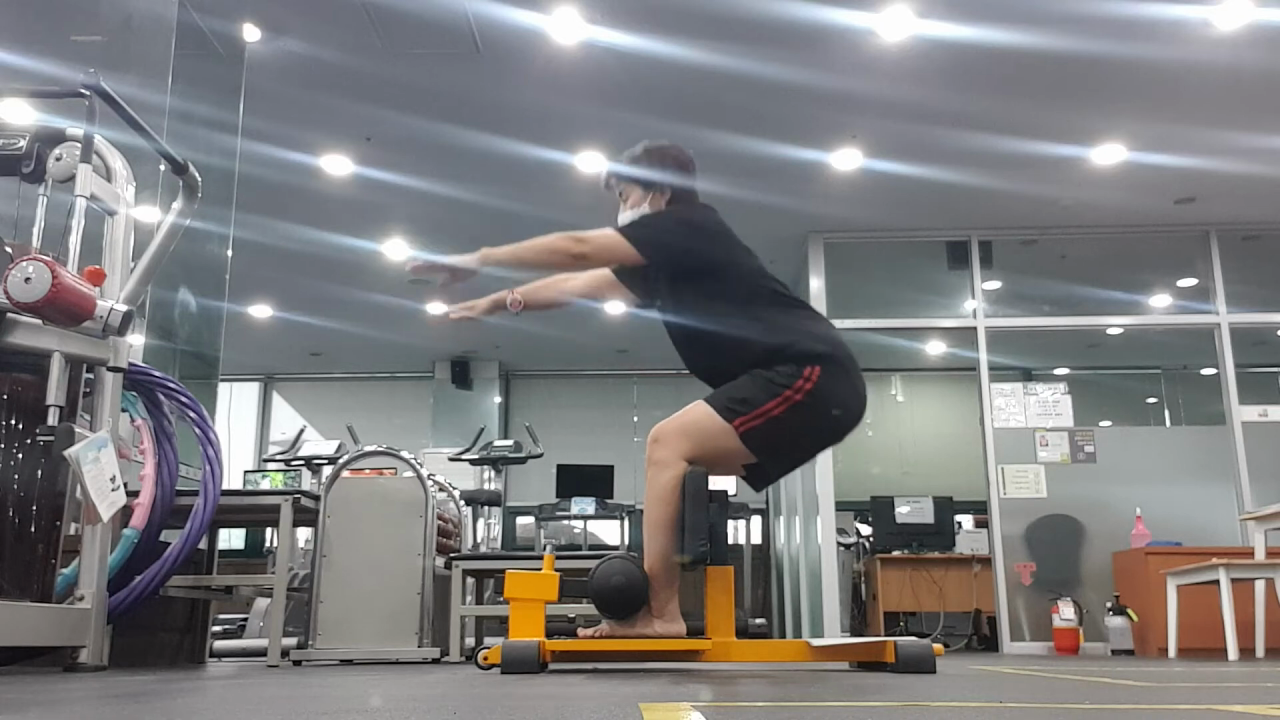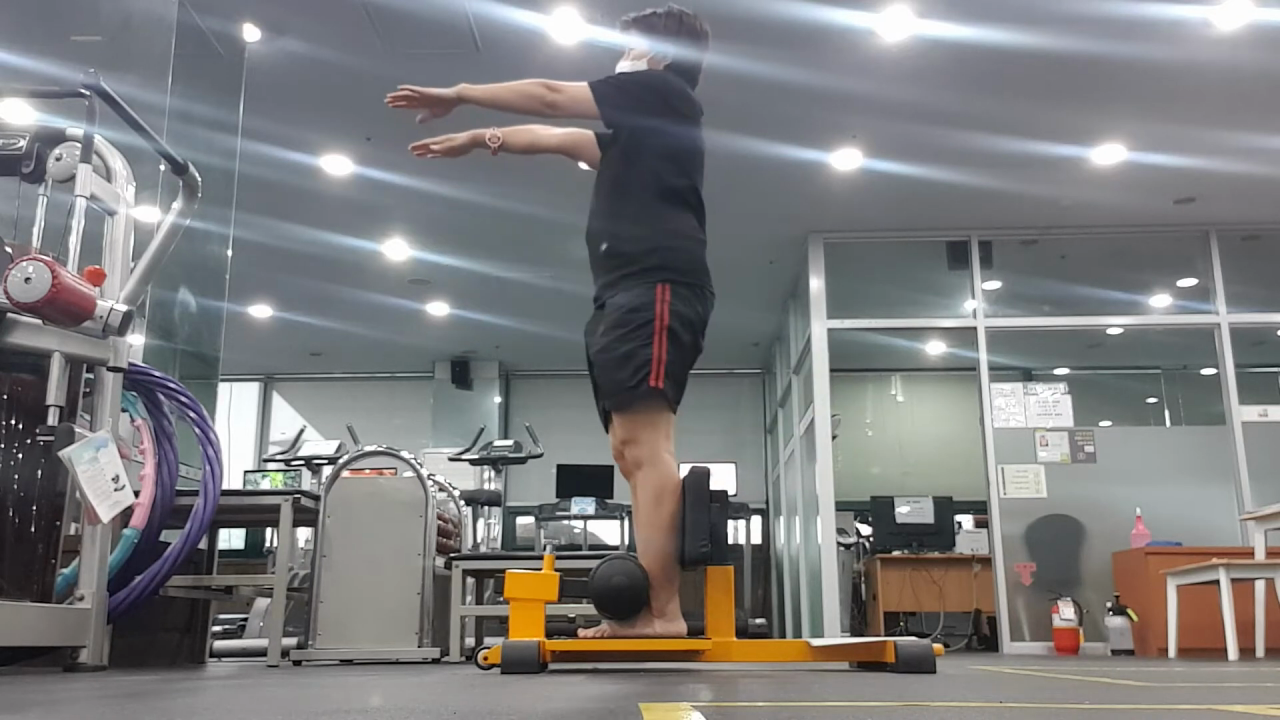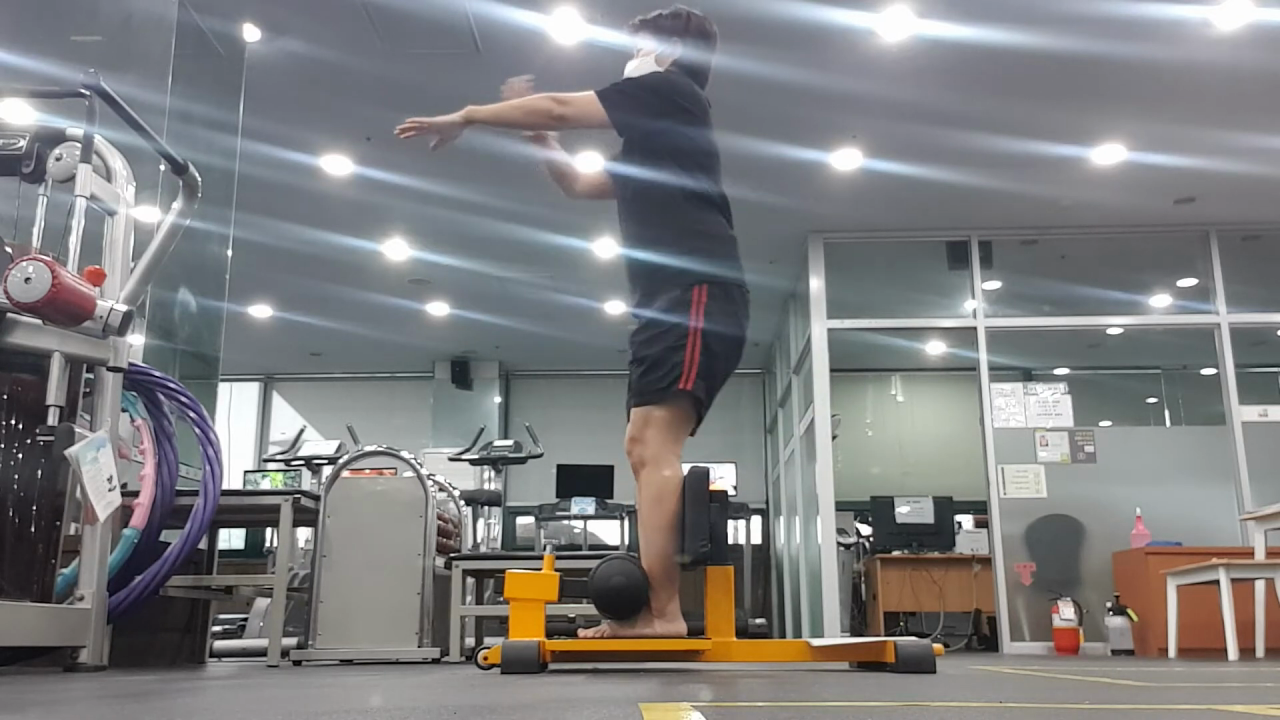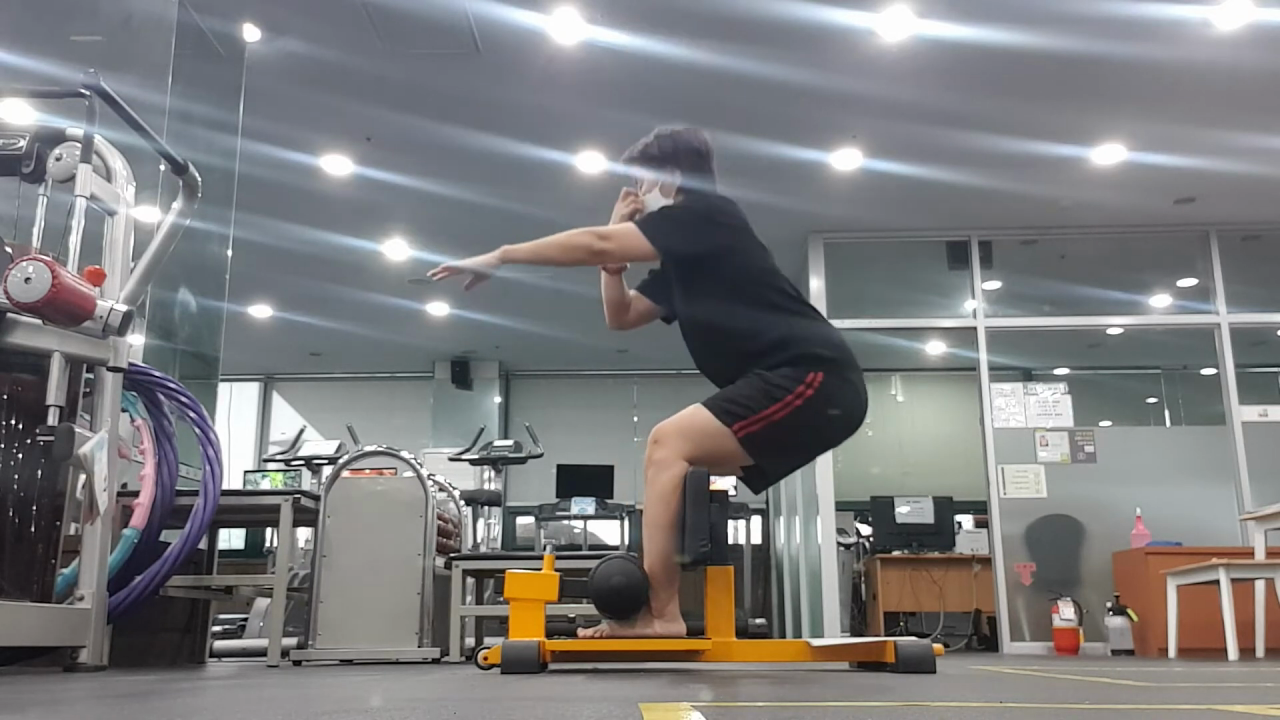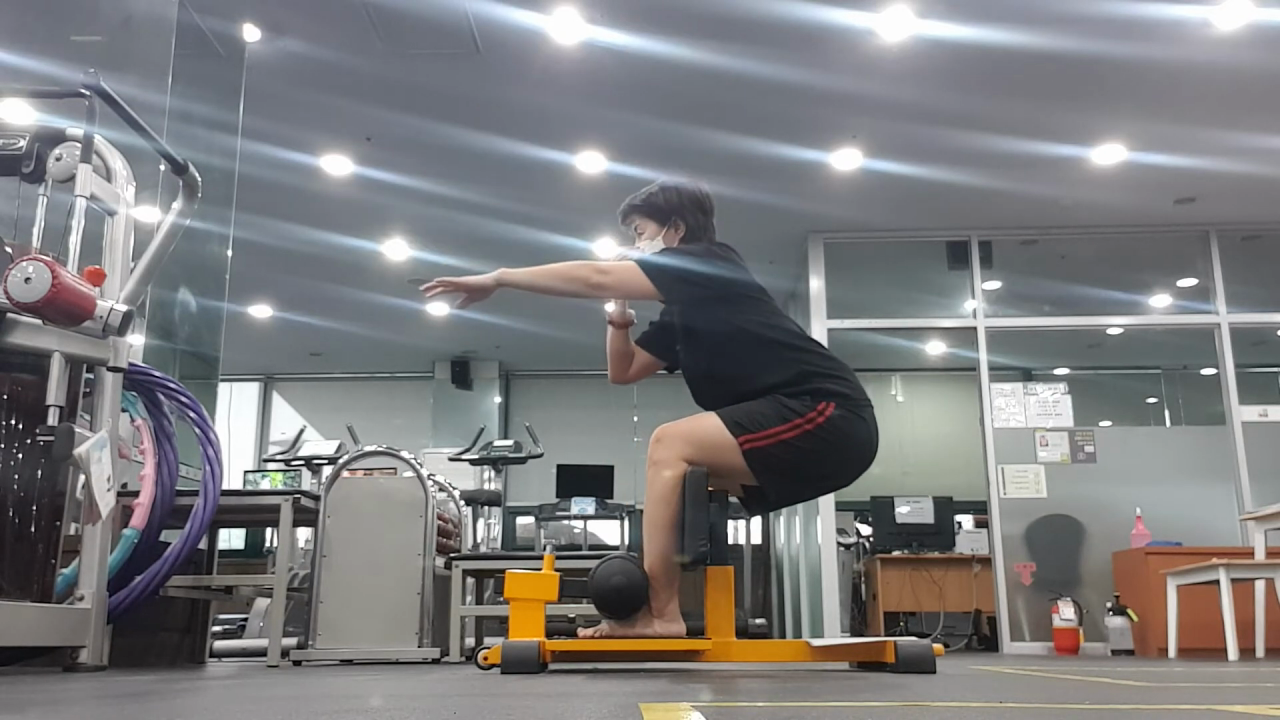
dt=1s
person 1, frame 1
left shoulder: (691, 227)
right shoulder: (663, 269)
left elbow: (578, 250)
right elbow: (578, 285)
left wrist: (477, 260)
right wrist: (496, 302)
left hip: (814, 379)
right hip: (815, 389)
left knee: (668, 444)
right knee: (678, 468)
left ankle: (658, 613)
right ankle: (662, 609)
person 1, frame 2
left shoulder: (665, 95)
right shoulder: (635, 136)
left elbow: (550, 98)
right elbow: (555, 139)
left wrist: (456, 94)
right wrist: (478, 139)
left hip: (656, 289)
right hip: (627, 298)
left knee: (643, 446)
right knee: (630, 450)
left ankle: (661, 612)
right ankle: (654, 609)
person 1, frame 3
left shoulder: (670, 93)
right shoulder: (650, 142)
left elbow: (563, 108)
right elbow: (580, 184)
left wrist: (467, 116)
right wrist: (535, 133)
left hip: (693, 295)
right hip: (672, 300)
left knee: (652, 443)
right knee: (646, 448)
left ankle: (662, 612)
right ankle: (655, 609)
person 1, frame 4
left shoulder: (708, 216)
right shoulder: (684, 257)
left elbow: (596, 245)
right elbow: (621, 316)
left wrist: (501, 256)
right wrist: (614, 249)
left hip: (814, 380)
right hip: (809, 387)
left knee: (669, 443)
right knee: (678, 464)
left ankle: (660, 615)
right ankle: (679, 607)
person 1, frame 5
left shoulder: (709, 264)
right shoulder: (683, 310)
left elbow: (595, 278)
right elbow: (623, 370)
left wrist: (498, 278)
right wrist: (620, 308)
left hip: (829, 416)
right hip: (826, 429)
left knee: (670, 444)
right knee: (681, 482)
left ankle: (659, 616)
